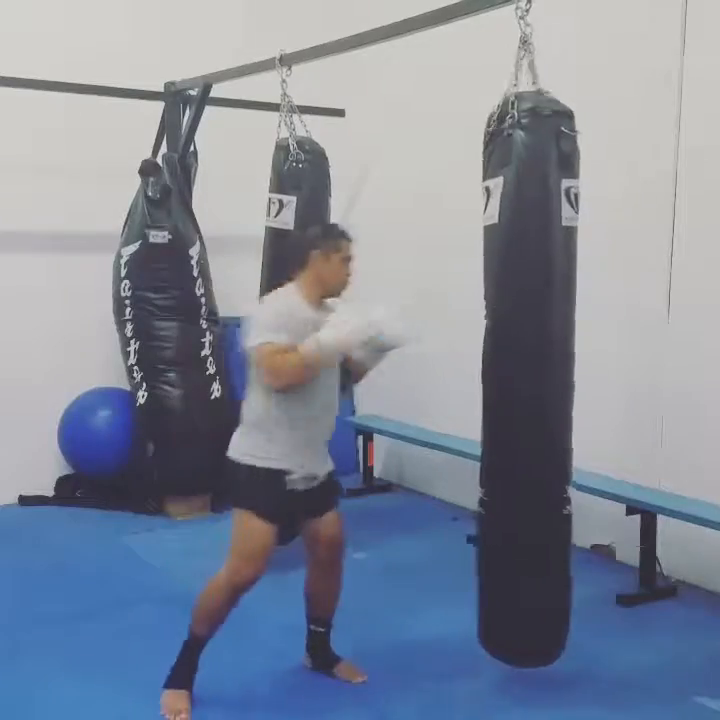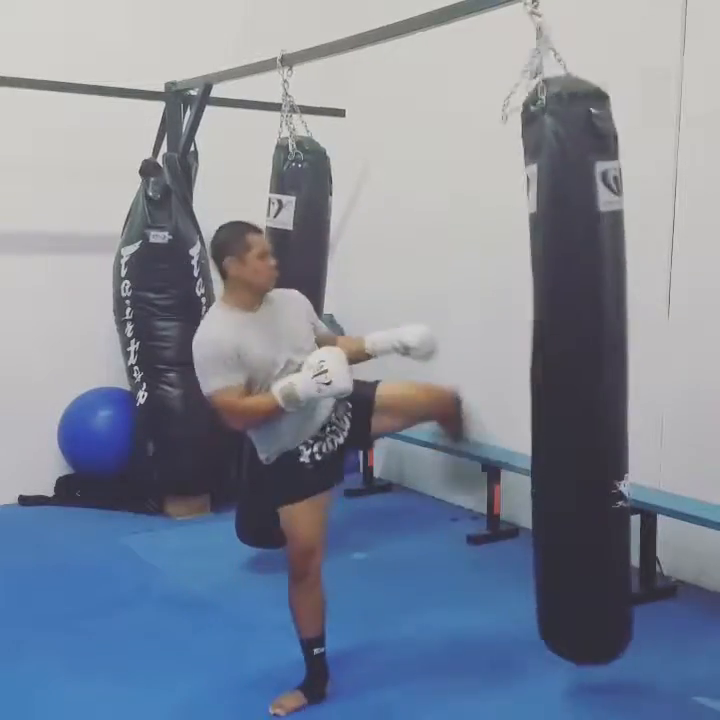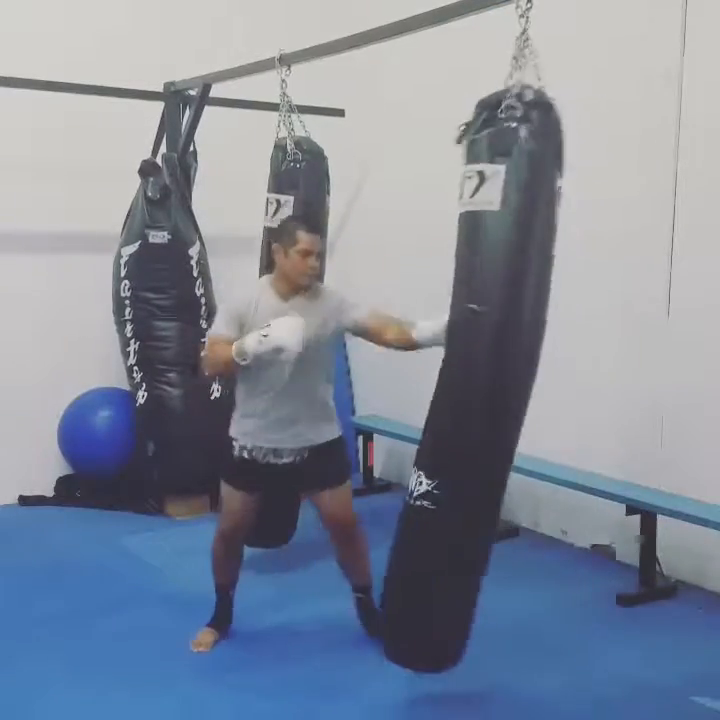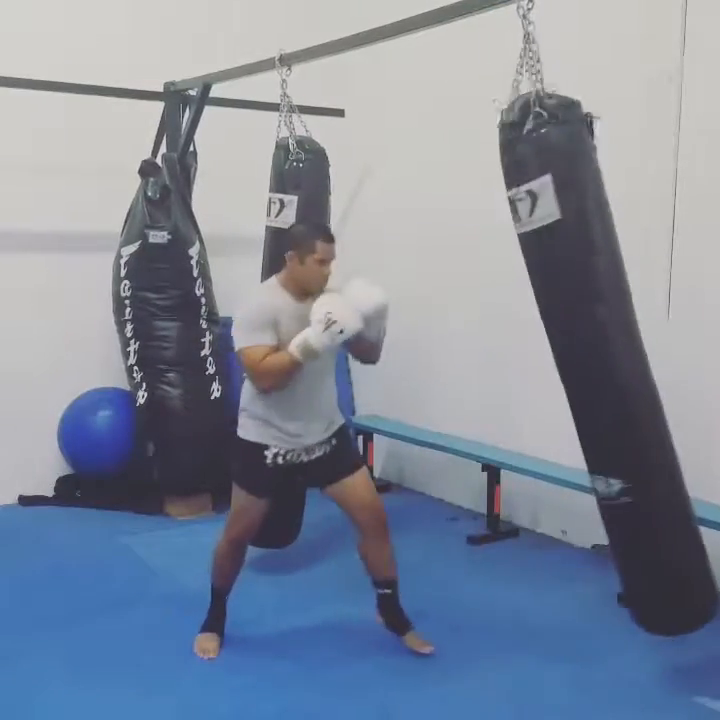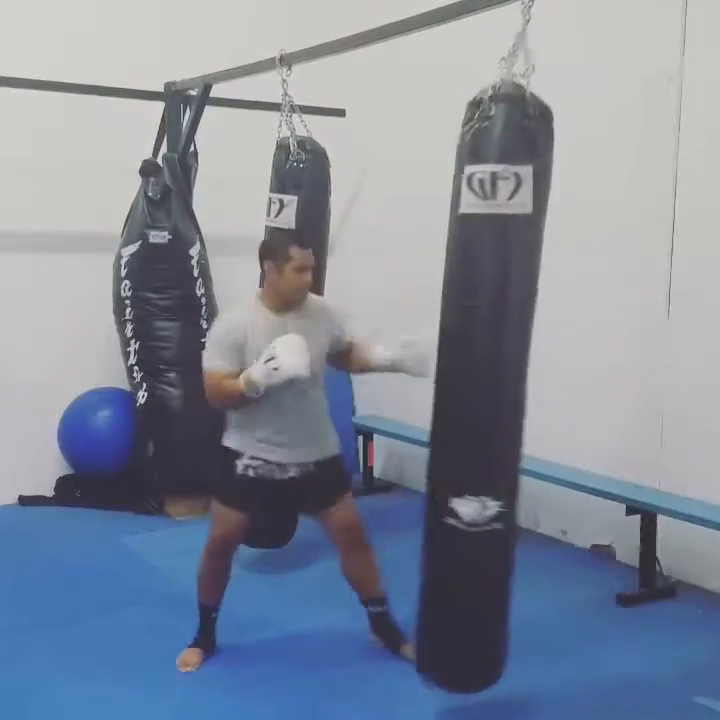
dt=1s
person 1, frame 1
left shoulder: (327, 312)
right shoulder: (279, 310)
left elbow: (350, 373)
right elbow: (280, 376)
left wrist: (372, 348)
right wrist: (337, 340)
left hip: (313, 465)
right hip: (267, 464)
left knee: (330, 550)
right knee: (243, 572)
left ankle: (320, 651)
right ankle: (181, 673)
person 1, frame 2
left shoulder: (292, 302)
right shoulder: (214, 339)
left elbow: (335, 347)
right elbow: (236, 413)
left wrist: (388, 343)
right wrist: (296, 390)
left hip: (341, 410)
right hip: (292, 453)
left knee: (440, 399)
right knee: (305, 559)
right ankle: (316, 677)
person 1, frame 3
left shoulder: (332, 302)
right shoulder: (242, 304)
left elbow: (386, 331)
right elbow: (213, 364)
left wrist: (431, 332)
right wrist: (250, 346)
left hip: (316, 441)
right hip: (253, 440)
left knee: (345, 527)
right knee: (231, 531)
left ankle: (370, 613)
right ankle: (220, 616)
person 1, frame 4
left shoulder: (331, 298)
right shoulder: (258, 307)
left elbow: (367, 355)
right elbow: (264, 375)
left wrist: (372, 324)
right wrist: (314, 337)
left hip: (326, 434)
right hip: (267, 441)
left knee: (373, 515)
right knee: (239, 533)
left ankle: (392, 612)
right ankle: (214, 620)
person 1, frame 5
left shoulder: (321, 313)
right shoulder: (233, 325)
left elbow: (347, 355)
right elbow: (216, 393)
left wrist: (389, 358)
right wrist: (258, 375)
left hip: (316, 454)
right hip: (251, 456)
left knee: (352, 535)
right knee: (220, 544)
left ankle: (384, 627)
right ankle: (205, 634)
